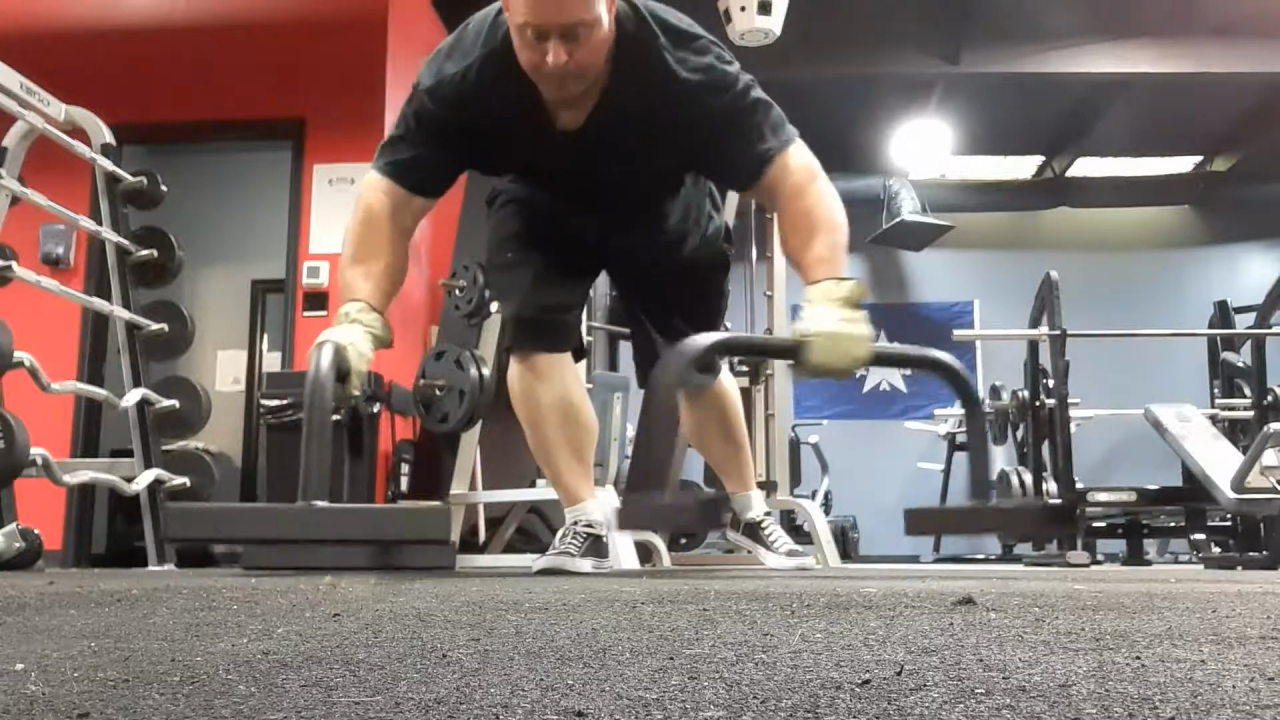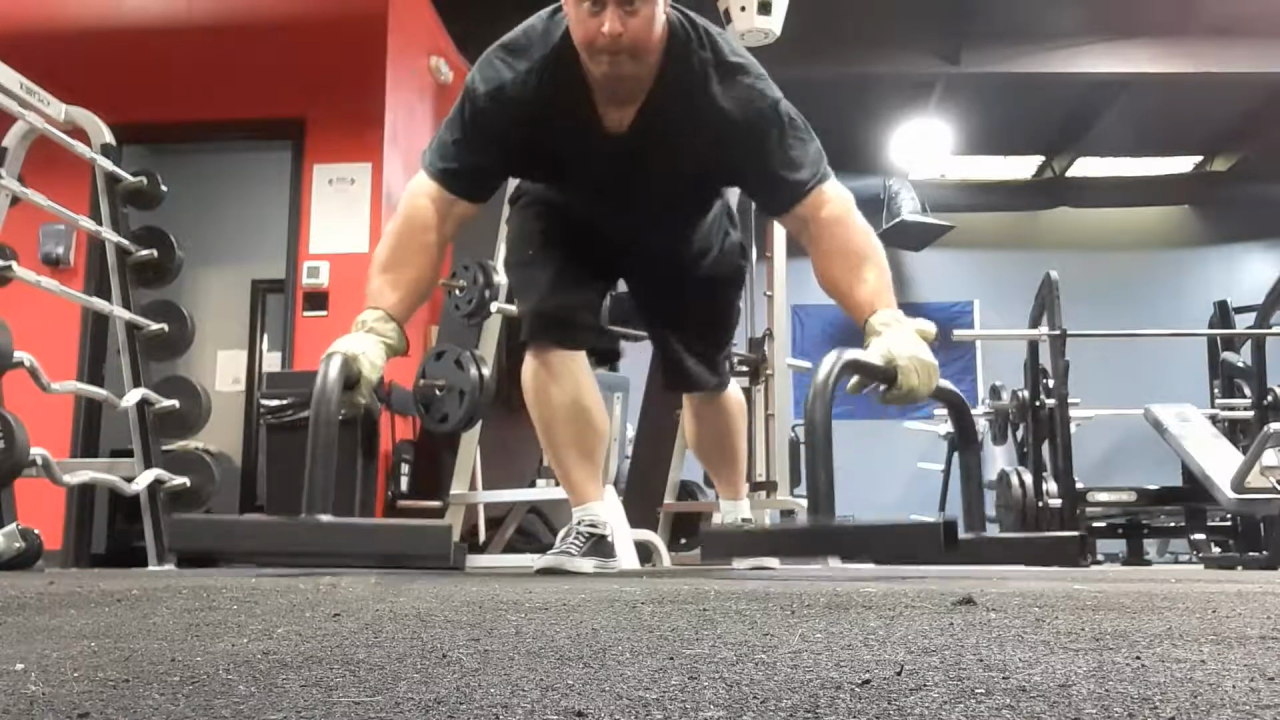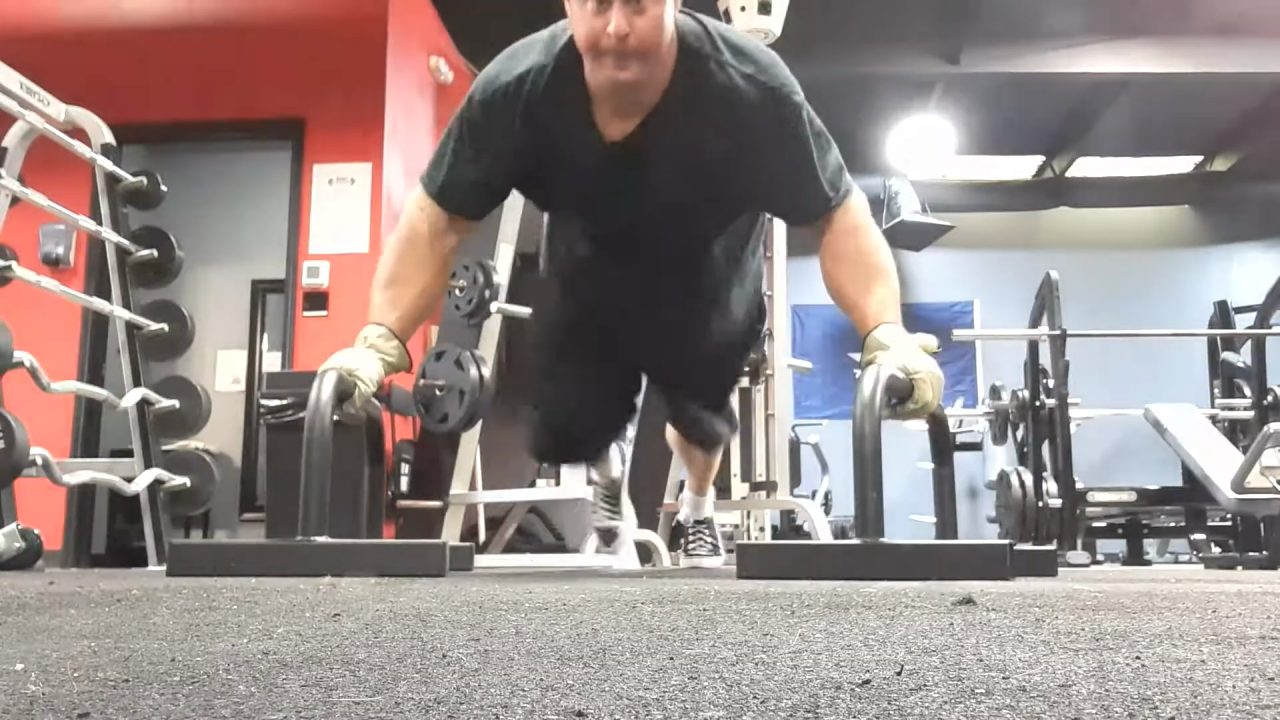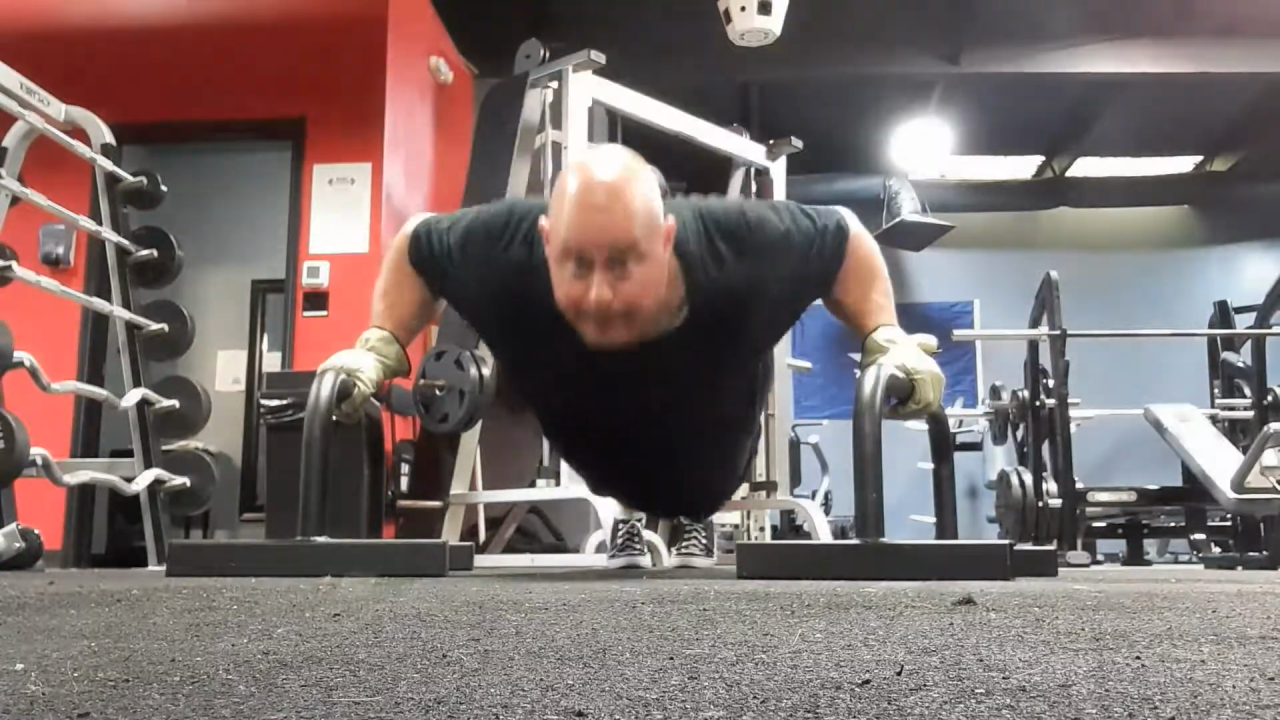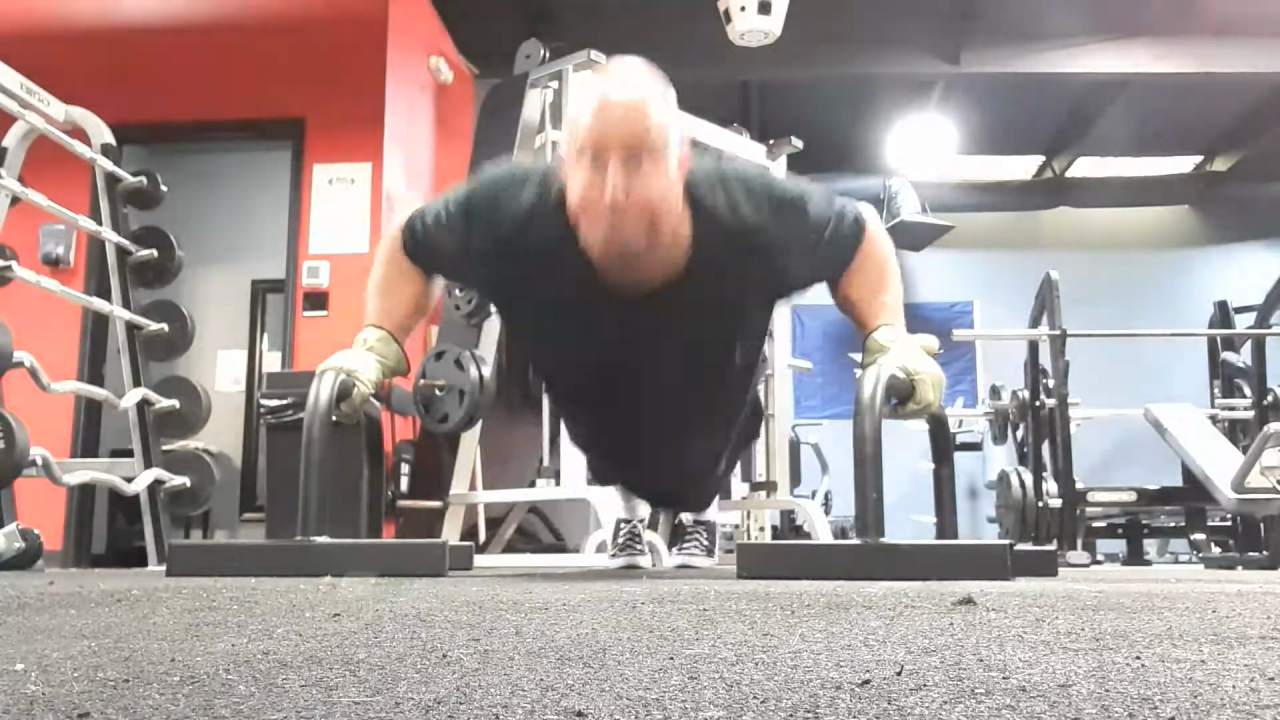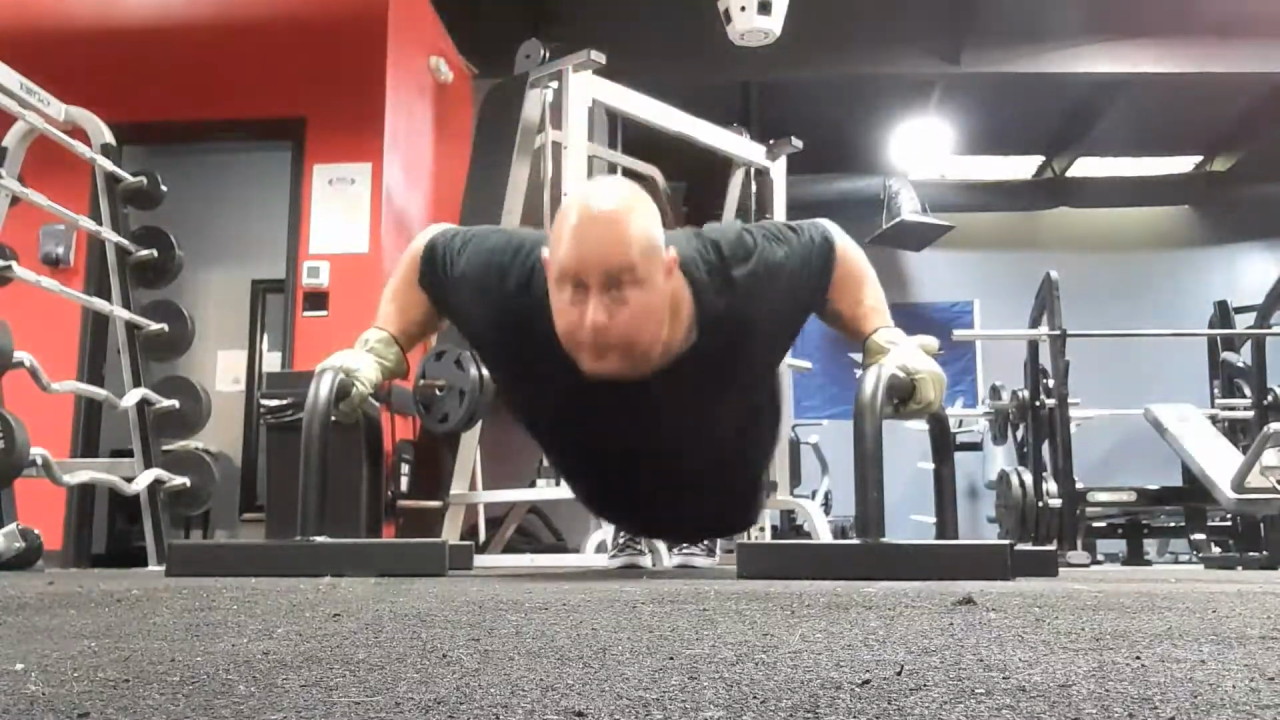
dt=0.7s
person 1, frame 1
left shoulder: (680, 65)
right shoulder: (464, 75)
left elbow: (790, 177)
right elbow: (388, 201)
left wrist: (830, 293)
right wrist: (359, 316)
left hip: (666, 215)
right hip: (542, 211)
left knee: (696, 365)
right knee: (535, 338)
left ankle: (752, 515)
right ankle: (586, 523)
person 1, frame 2
left shoulder: (728, 80)
right shoulder: (514, 72)
left elbow: (819, 211)
right elbow: (435, 205)
left wrist: (886, 324)
right wrist: (376, 328)
left hip: (687, 228)
right hip: (563, 218)
left knee: (705, 372)
right knee: (553, 335)
left ankle: (737, 518)
right ankle: (590, 524)
person 1, frame 3
left shoulder: (745, 81)
right shoulder: (516, 86)
left elbow: (838, 214)
right elbow: (437, 219)
left wrist: (888, 339)
right wrist: (379, 343)
left hip: (705, 277)
right hip: (591, 271)
left knee: (700, 419)
right knee: (574, 429)
left ankle: (698, 514)
right ankle: (608, 482)
person 1, frame 4
left shoulder: (740, 251)
right shoulder: (503, 255)
left elbow: (843, 240)
right elbow: (417, 247)
left wrist: (889, 341)
right wrist: (378, 349)
right hip: (599, 447)
left ankle: (694, 521)
right ankle: (628, 520)
person 1, frame 5
left shoulder: (753, 212)
right shoulder: (509, 211)
left elbow: (856, 232)
right elbow: (413, 246)
left wrist: (888, 340)
right wrist: (377, 347)
left hip: (708, 409)
right hip: (596, 403)
left knee: (696, 485)
left ankle: (700, 523)
right ankle: (629, 524)
person 1, frame 6
left shoulder: (742, 278)
right shoulder: (504, 284)
left elbow: (830, 251)
right elbow: (429, 256)
left wrist: (888, 342)
right wrist: (377, 348)
left ankle: (697, 533)
right ankle: (630, 531)
